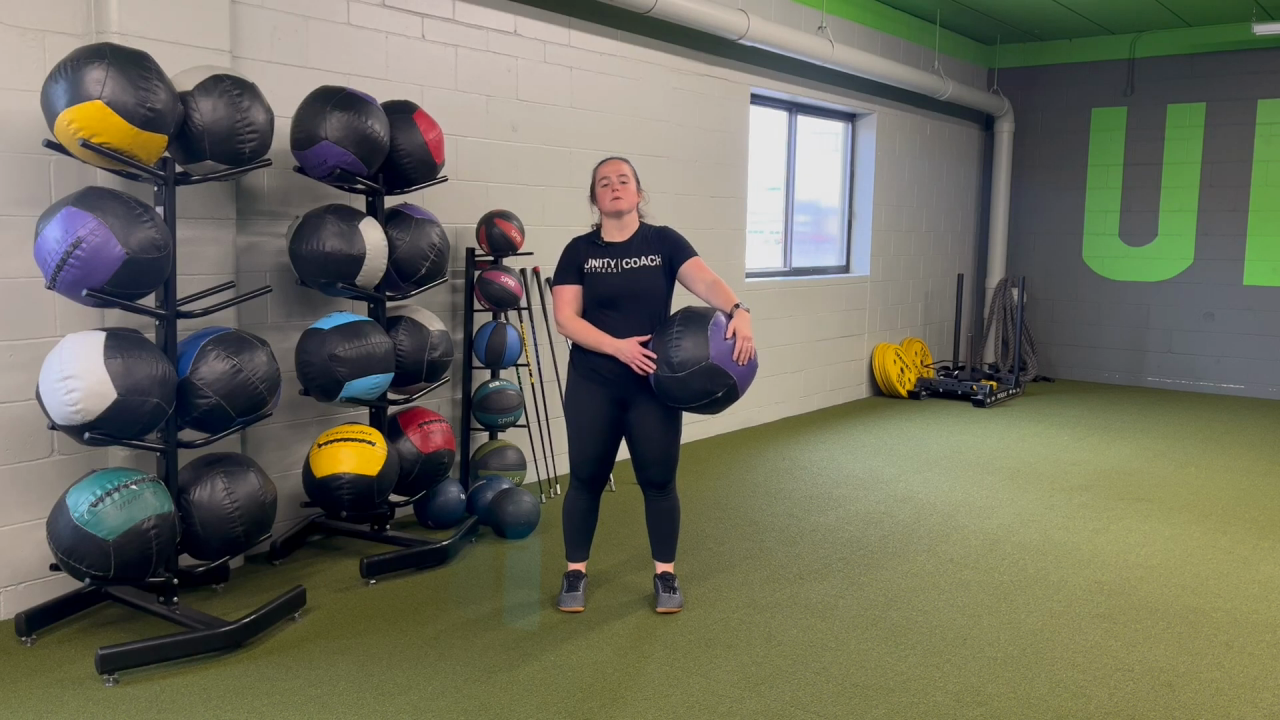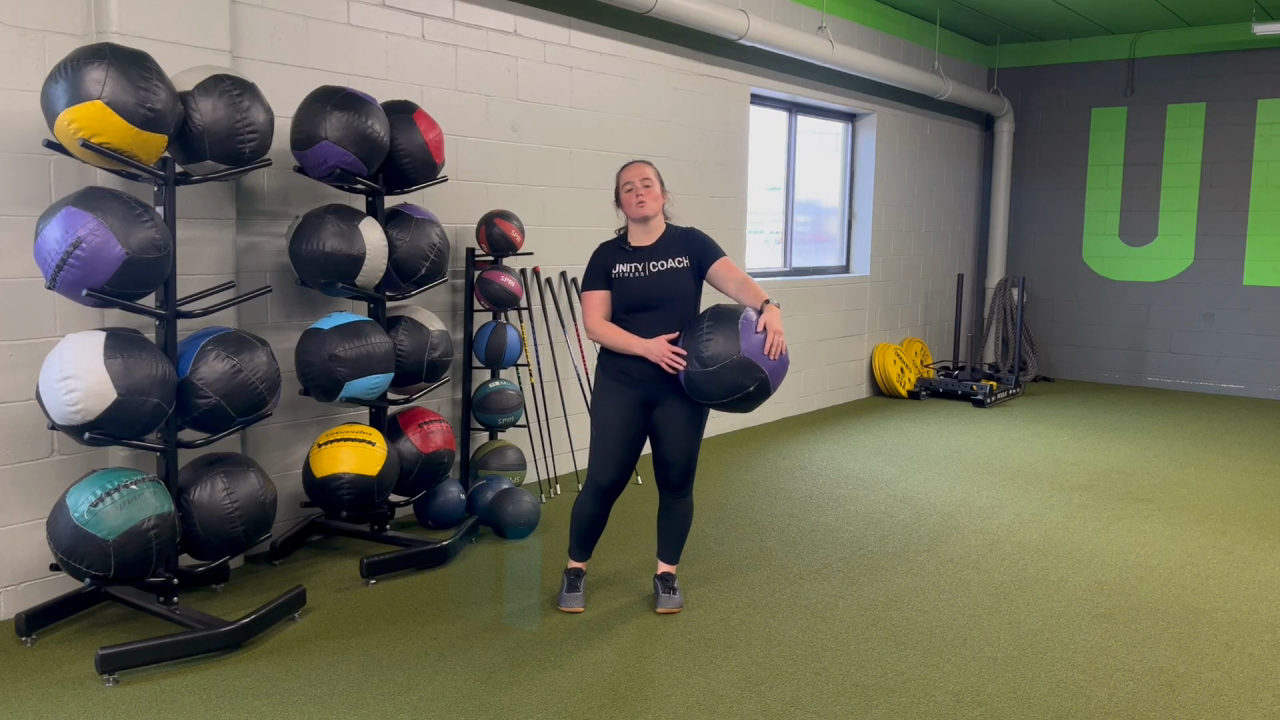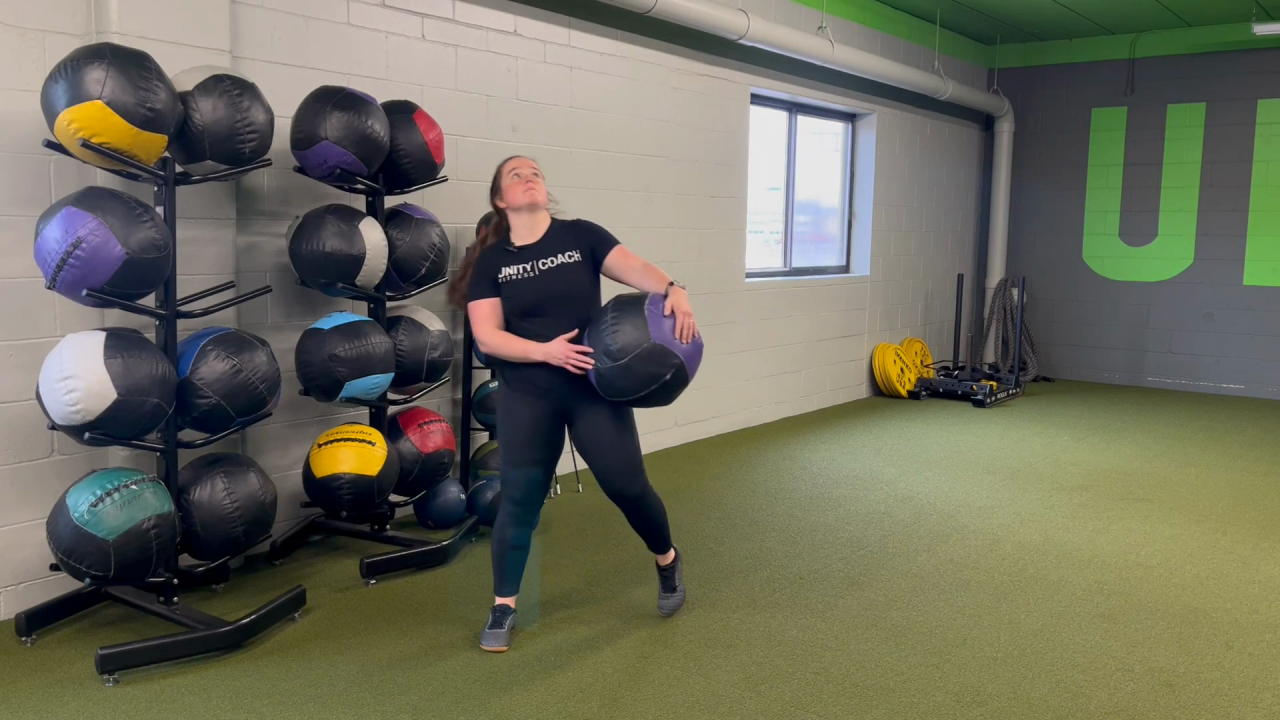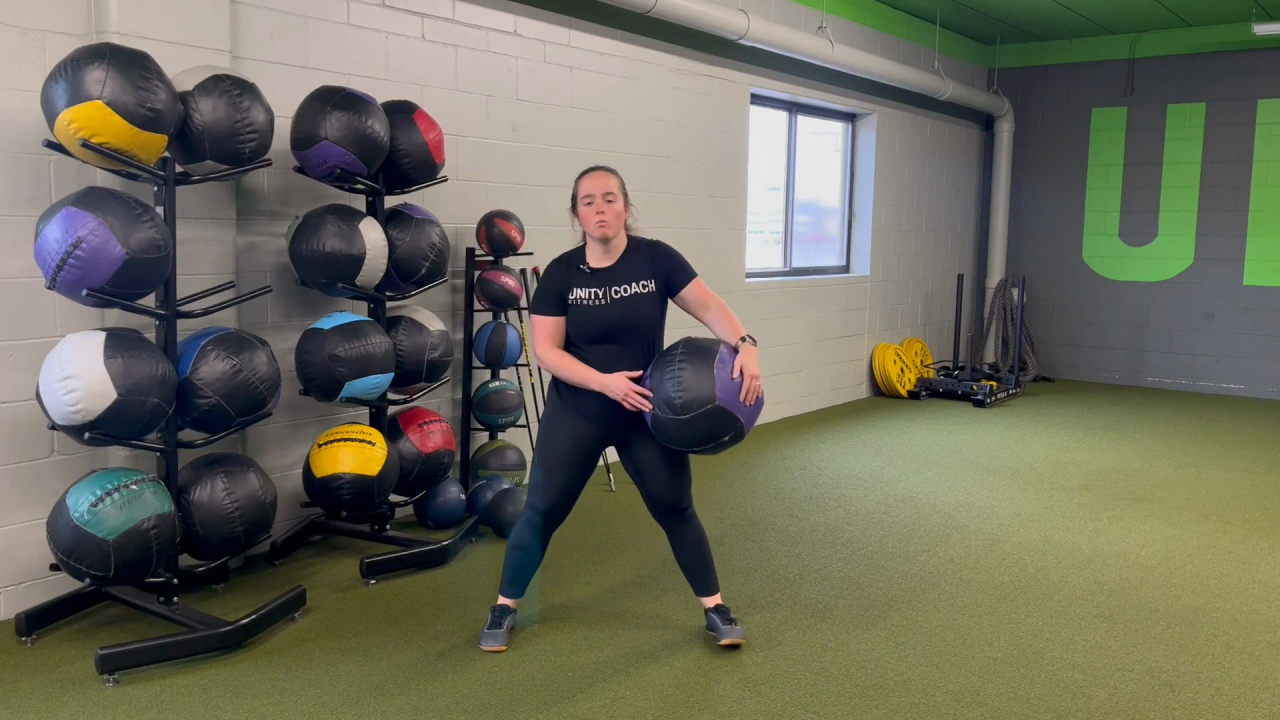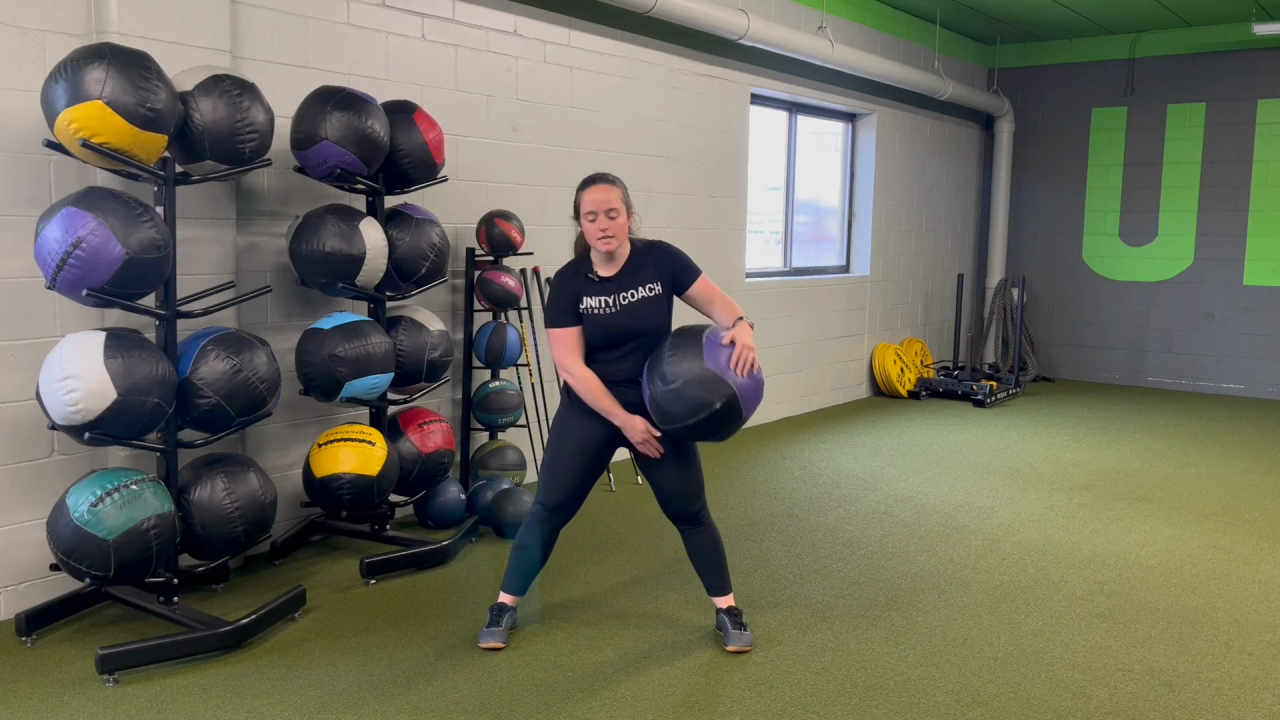
dt=1s
person 1, frame 1
left shoulder: (663, 242)
right shoulder: (579, 251)
left elbow: (705, 281)
right elbow: (566, 319)
left wrist: (738, 312)
right wrist: (617, 346)
left hip: (654, 384)
right hip: (592, 386)
left knee: (659, 480)
right knee: (587, 478)
left ankle: (665, 574)
right ankle: (575, 571)
person 1, frame 2
left shoulder: (691, 243)
right shoulder: (606, 256)
left elbow: (735, 280)
right elbow: (595, 325)
left wrist: (768, 307)
right wrist: (646, 346)
left hip: (682, 387)
right hip: (620, 386)
left knee: (676, 482)
right knee: (604, 480)
left ankle: (666, 575)
right ankle: (575, 569)
person 1, frame 3
left shoulder: (581, 236)
right shoulder: (492, 261)
left elbow: (634, 269)
right elbow: (488, 335)
left wrist: (673, 291)
right wrist: (547, 350)
left hip: (596, 387)
right hip: (527, 396)
left knee: (628, 486)
right knee: (520, 501)
left ankle: (666, 562)
right ankle: (504, 606)
person 1, frame 4
left shoulder: (656, 258)
right shoulder: (560, 273)
left elbow: (707, 306)
right elbow: (545, 349)
left wrist: (745, 345)
right wrist: (605, 382)
left hip: (648, 411)
right hip: (575, 412)
left knee: (675, 508)
right knee: (543, 509)
left ankle: (714, 608)
right ankle: (505, 607)
person 1, frame 5
left shoulder: (661, 258)
right shoulder: (568, 282)
left elbow: (715, 301)
right elbow: (569, 366)
left wrist: (741, 326)
right wrist: (624, 422)
right hip: (589, 413)
left knee: (689, 509)
right knee: (551, 507)
left ankle: (726, 609)
right ankle: (505, 605)
